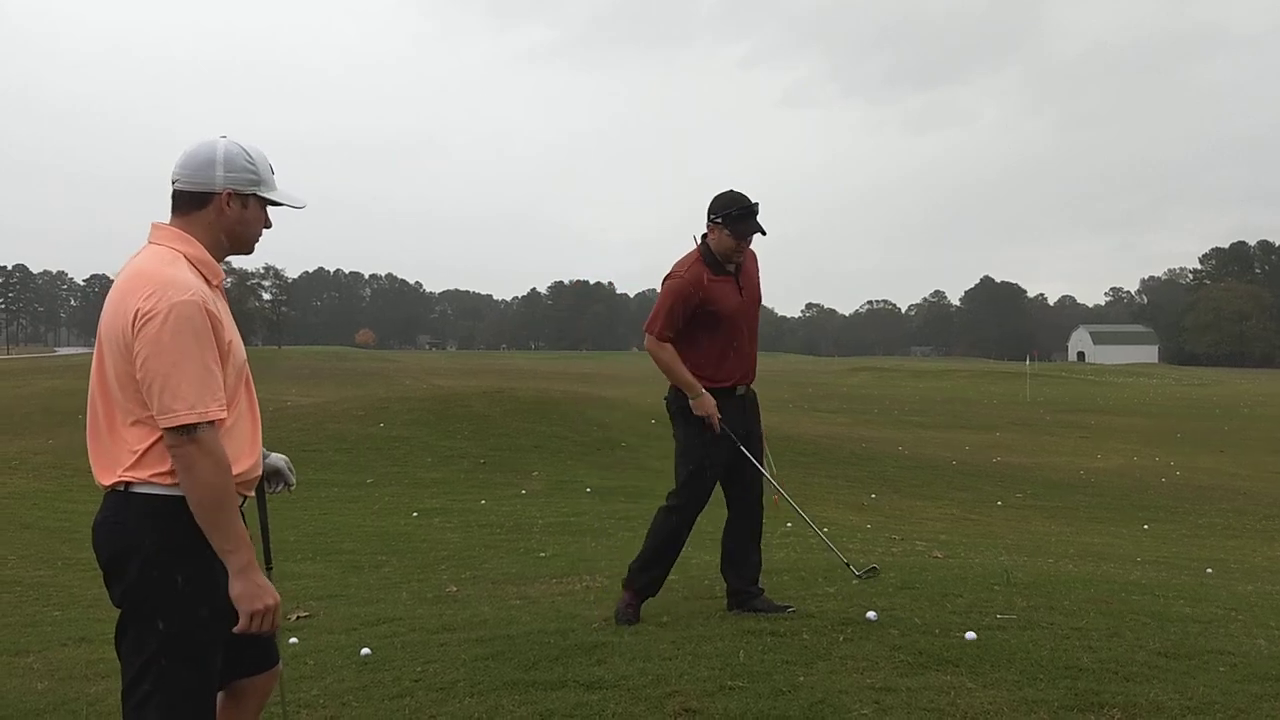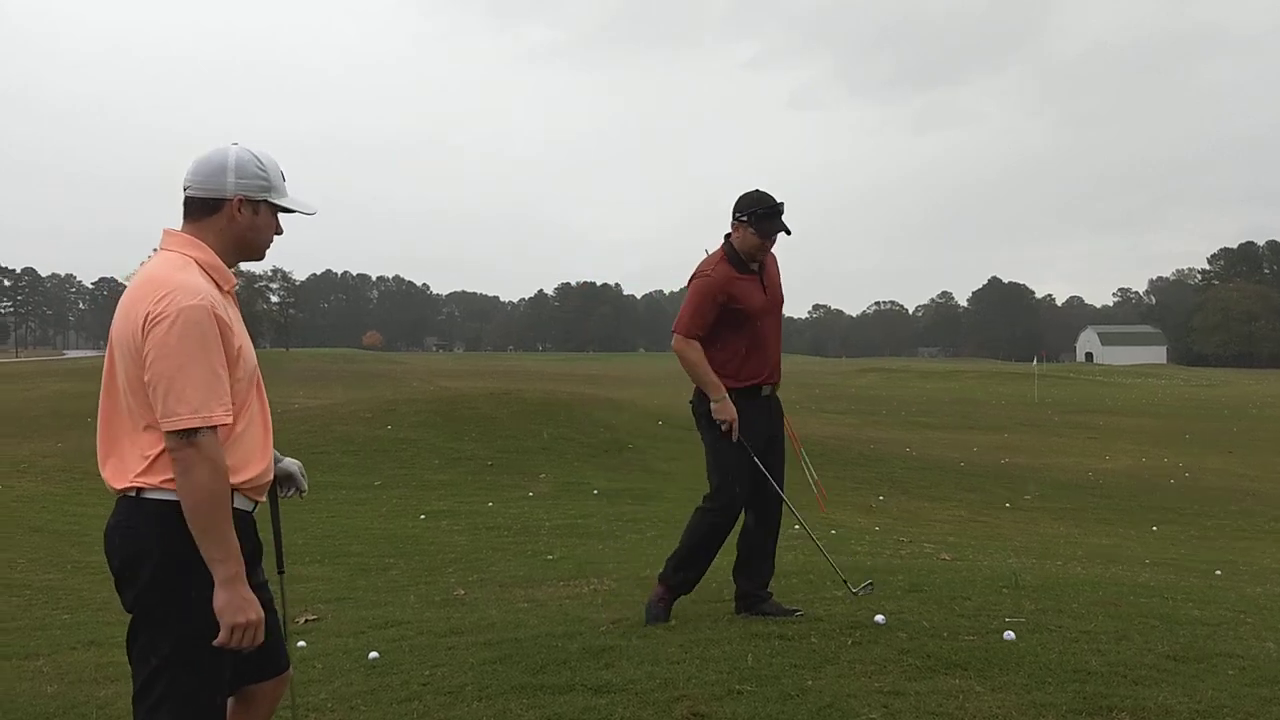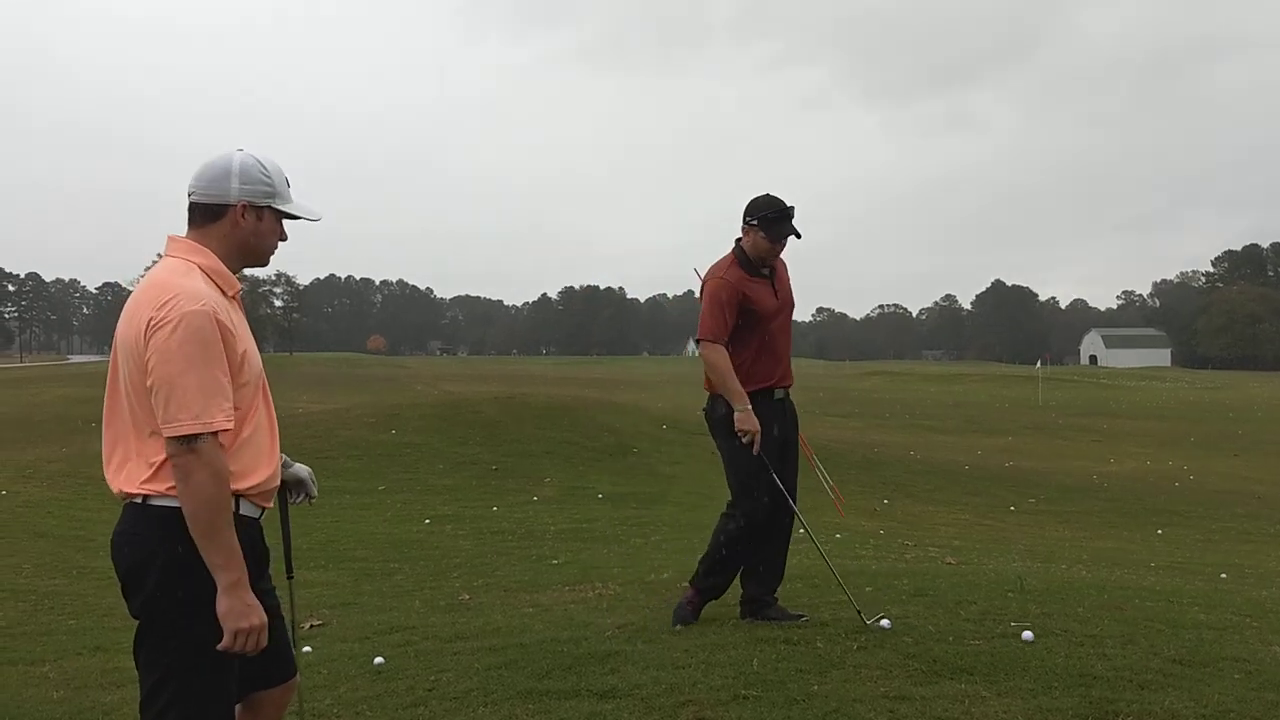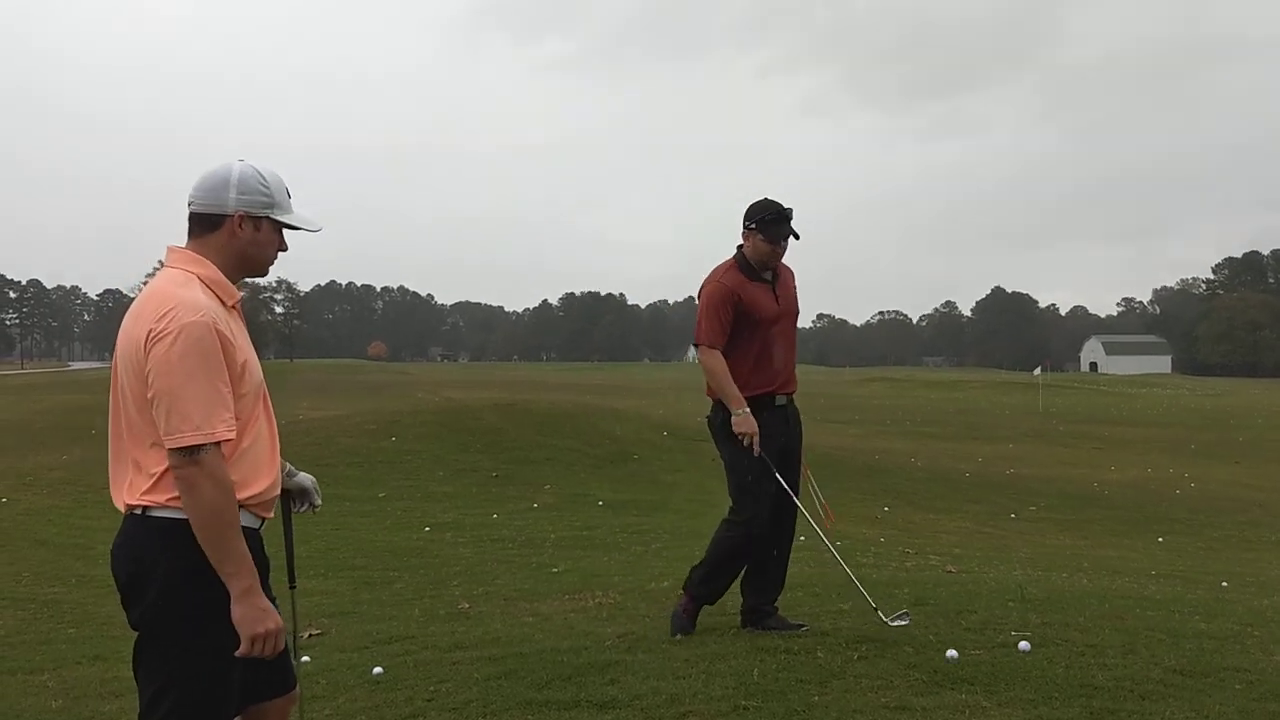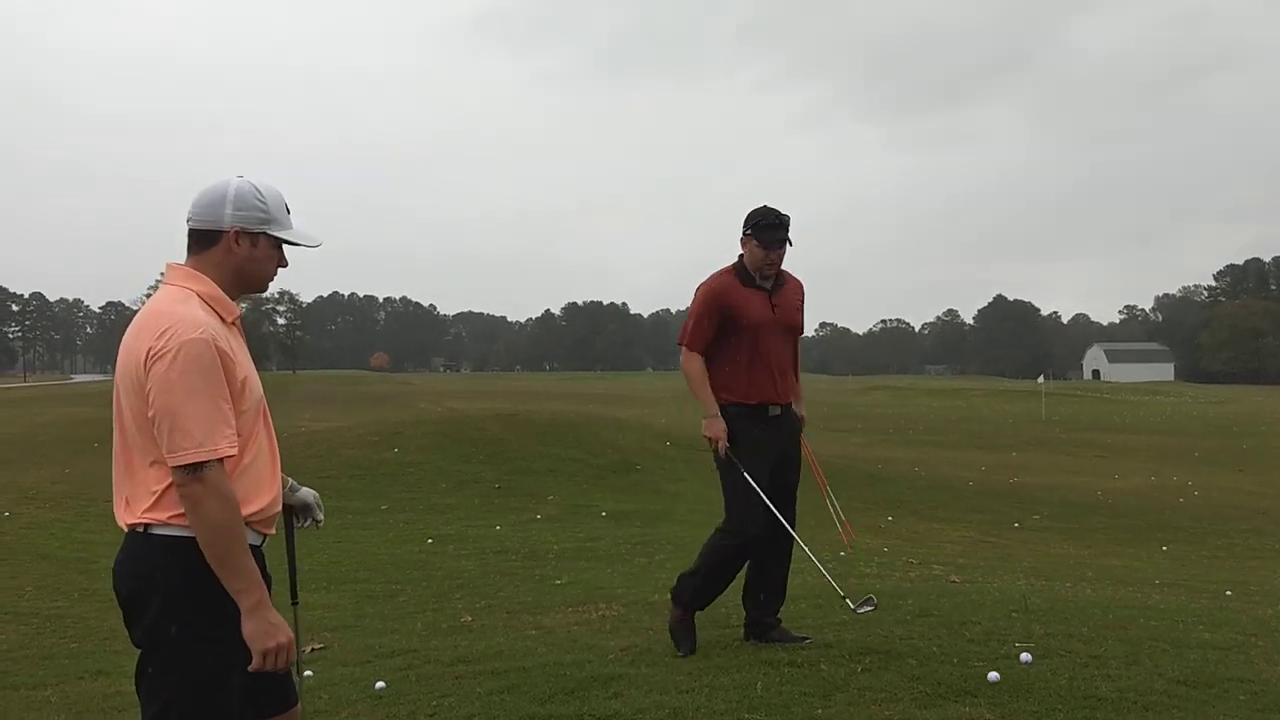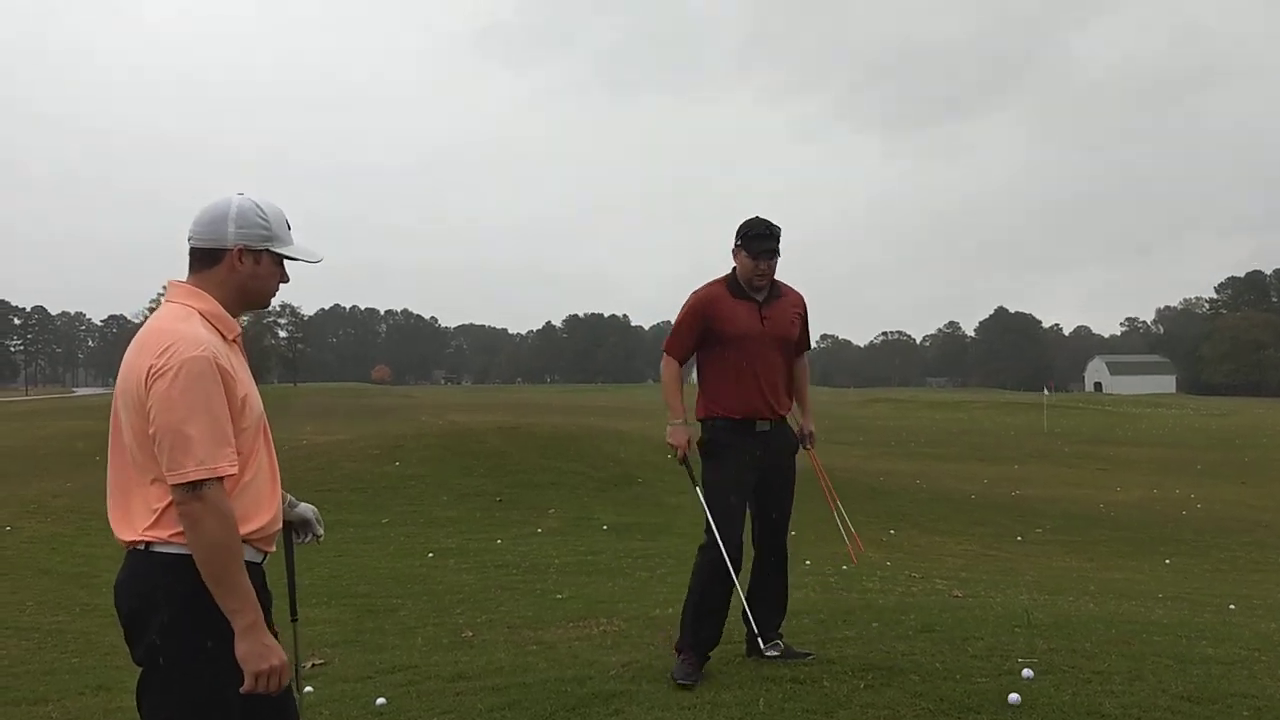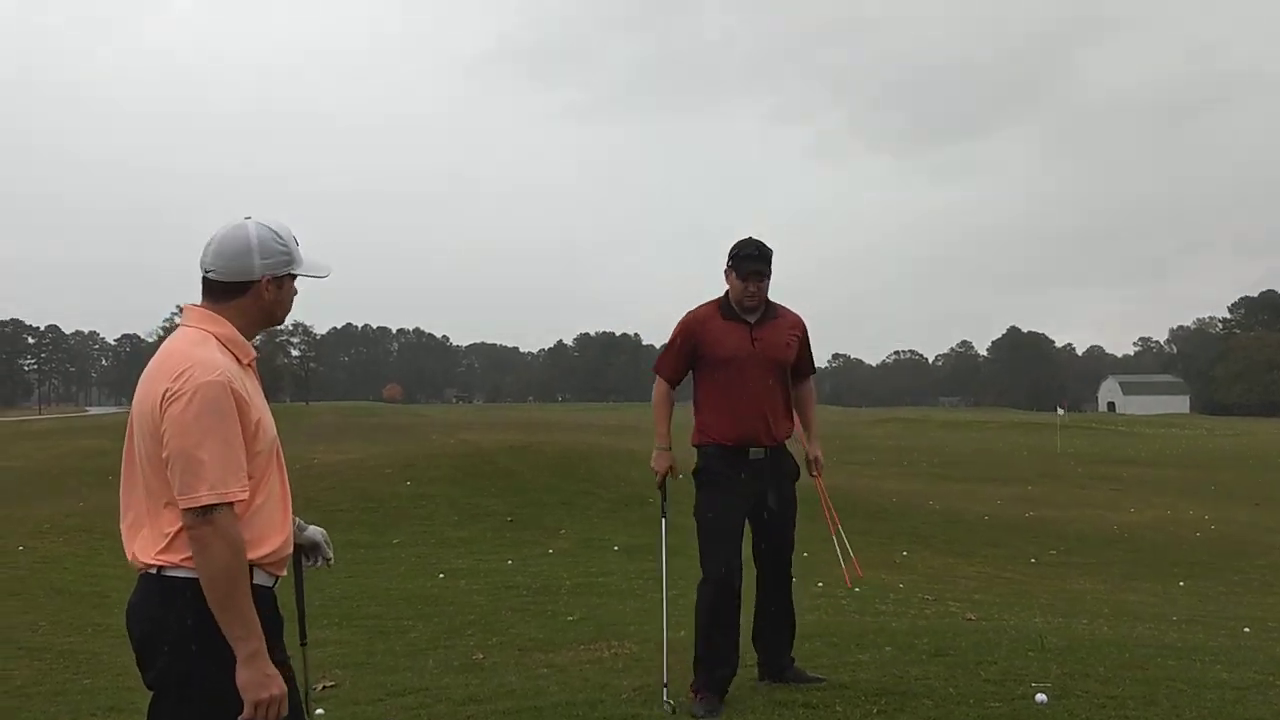
dt=0.2s
person 1, frame 1
left shoulder: (177, 276)
right shoulder: (176, 292)
right elbow: (189, 442)
left wrist: (251, 454)
right wrist: (243, 569)
left hip: (189, 521)
right hip: (170, 527)
left knee: (253, 672)
person 1, frame 2
left shoulder: (192, 282)
right shoulder: (187, 296)
right elbow: (190, 447)
left wrist: (264, 458)
right wrist: (229, 580)
left hip: (203, 526)
right hip: (181, 535)
person 1, frame 3
left shoulder: (200, 290)
right shoulder: (190, 303)
right elbow: (191, 453)
left wrist: (272, 464)
right wrist: (232, 586)
left hip: (212, 532)
right hip: (186, 543)
person 1, frame 4
left shoulder: (200, 301)
right shoulder: (189, 313)
right elbow: (194, 464)
left wrist: (277, 472)
right wrist: (247, 592)
left hip: (208, 544)
right hip: (186, 551)
person 1, frame 5
left shoulder: (201, 318)
right shoulder: (188, 330)
right elbow: (197, 480)
left wrist: (279, 487)
right wrist: (256, 606)
left hip: (211, 561)
right hip: (189, 569)
person 1, frame 6
left shoulder: (203, 335)
right shoulder: (190, 349)
right elbow: (197, 498)
left wrist: (278, 504)
right wrist: (249, 627)
left hip: (214, 579)
right hip: (190, 588)
person 1, frame 7
left shoulder: (216, 358)
right shoulder: (206, 374)
right elbow: (207, 522)
left wrist: (289, 526)
right wrist: (250, 655)
left hip: (227, 601)
right hip: (202, 613)
person 2, frame 1
left shoulder: (748, 262)
right shoulder: (687, 278)
right elbow: (655, 341)
right wrist: (696, 394)
left hip: (742, 397)
right hip: (702, 404)
left knee: (749, 498)
right knee: (688, 498)
left ankle: (743, 590)
right ankle: (635, 589)
person 2, frame 2
left shoulder: (768, 264)
right shoulder: (712, 277)
right elbow: (684, 342)
right wrist: (720, 398)
left hip: (765, 400)
right hip: (727, 406)
left knee: (768, 500)
right knee: (725, 501)
left ankle: (752, 594)
right ankle: (670, 586)
person 2, frame 3
left shoulder: (778, 270)
right shoulder: (724, 280)
right elbow: (711, 348)
right wrist: (742, 408)
left hip: (779, 404)
right hip: (741, 411)
left knee: (780, 506)
right knee: (748, 508)
left ankle: (759, 599)
right ankle: (699, 590)
person 2, frame 4
left shoulder: (785, 277)
right shoulder: (723, 284)
right elbow: (708, 353)
right wrist: (740, 412)
left hip: (784, 411)
right hip: (744, 417)
left knee: (782, 516)
right knee: (750, 516)
left ankle: (760, 608)
right ankle: (695, 594)
person 2, frame 5
left shoulder: (793, 288)
right shoulder: (718, 290)
right elbow: (690, 354)
left wrist: (796, 400)
right wrist: (711, 415)
left hip: (782, 421)
right hip: (738, 423)
left knee: (779, 527)
right knee: (743, 527)
left ankle: (762, 620)
right ankle: (685, 601)
person 2, frame 6
left shoulder: (793, 302)
right shoulder: (707, 301)
right elbow: (672, 360)
left wrist: (805, 414)
right wrist: (677, 423)
left hip: (776, 436)
right hip: (727, 438)
left knee: (774, 541)
right knee: (724, 544)
left ankle: (766, 637)
right ankle: (692, 648)
person 2, frame 7
left shoulder: (791, 325)
right shoulder: (697, 324)
left elbow: (802, 382)
right elbow: (665, 383)
left wrist: (812, 440)
right wrist: (663, 447)
left hip: (774, 463)
right hip: (721, 467)
left knee: (776, 568)
right knee: (720, 575)
left ankle: (775, 661)
